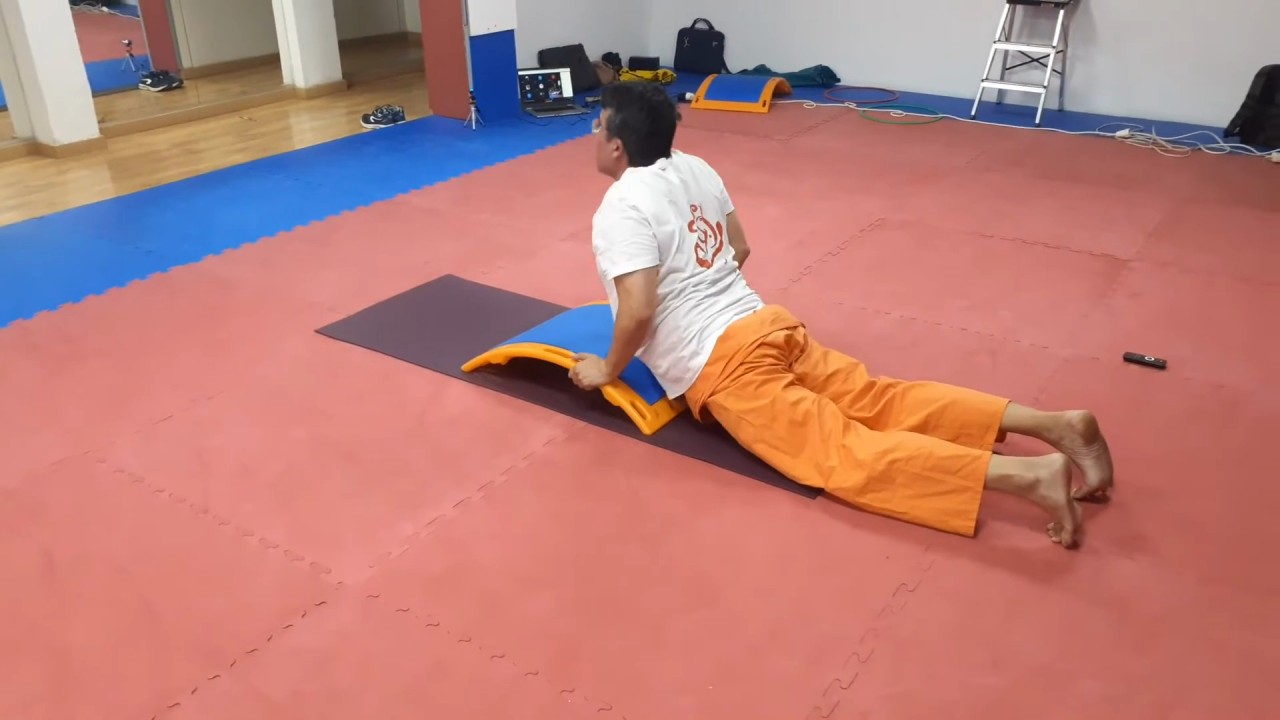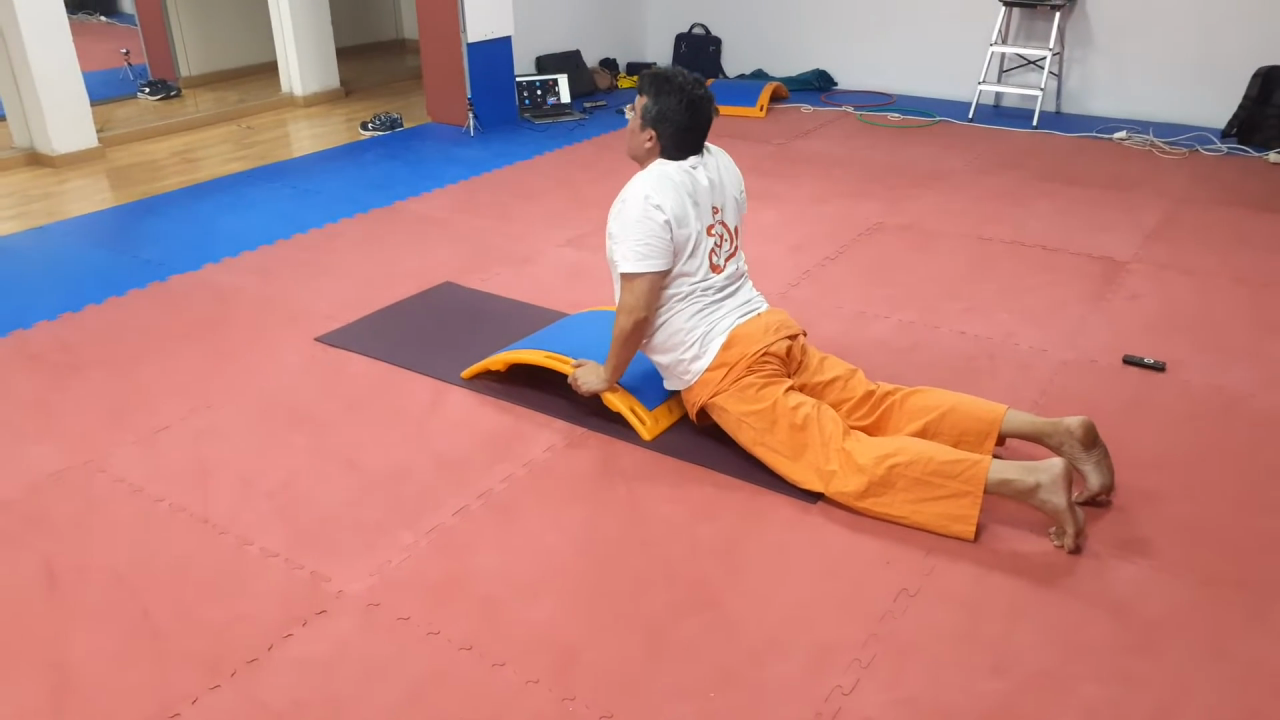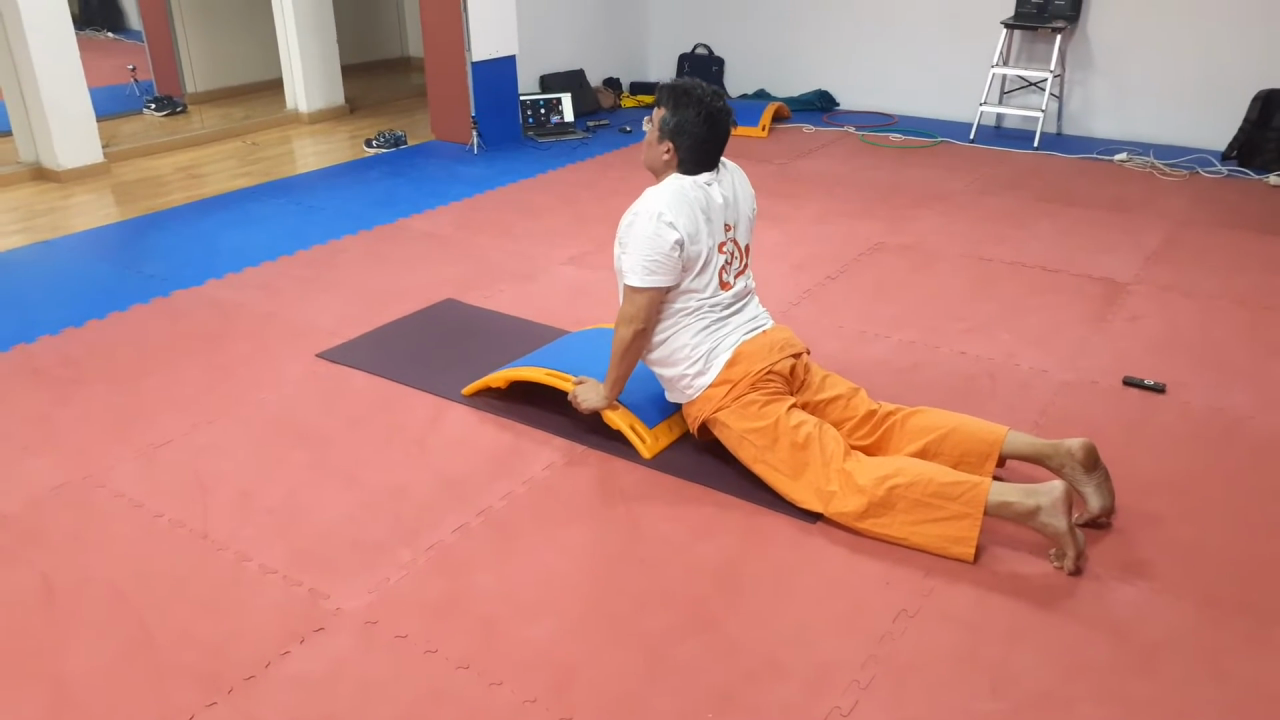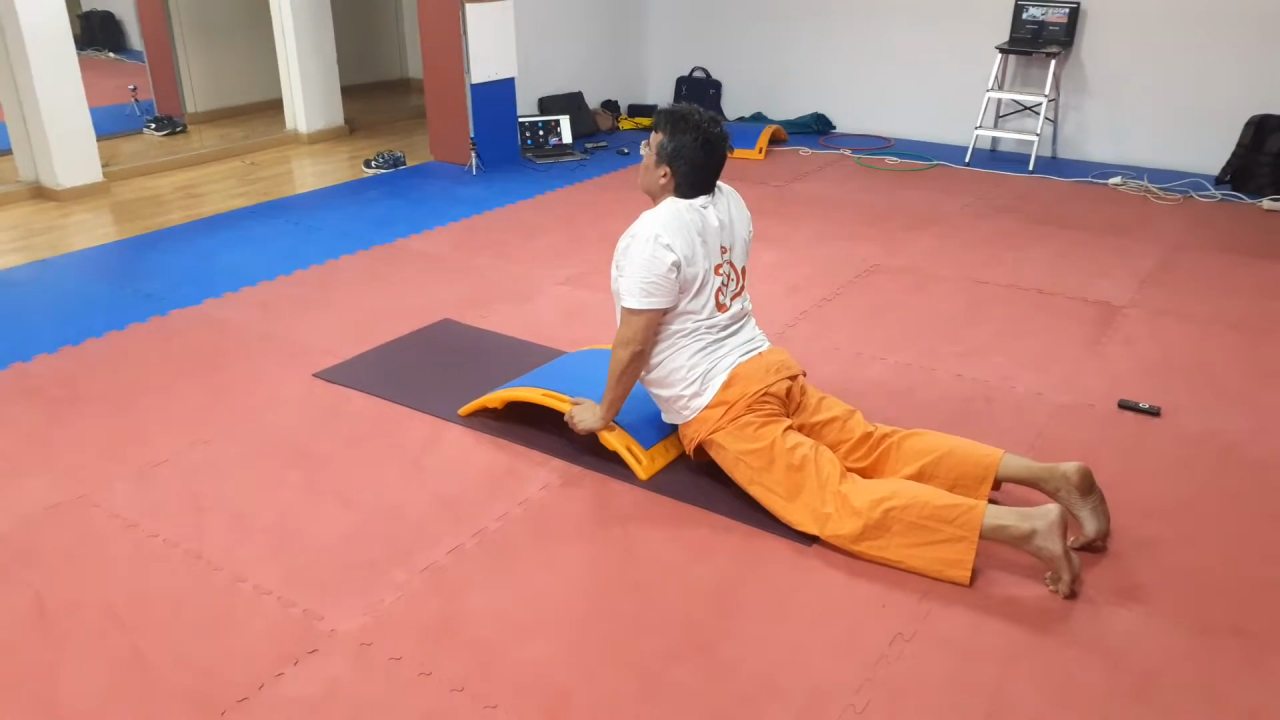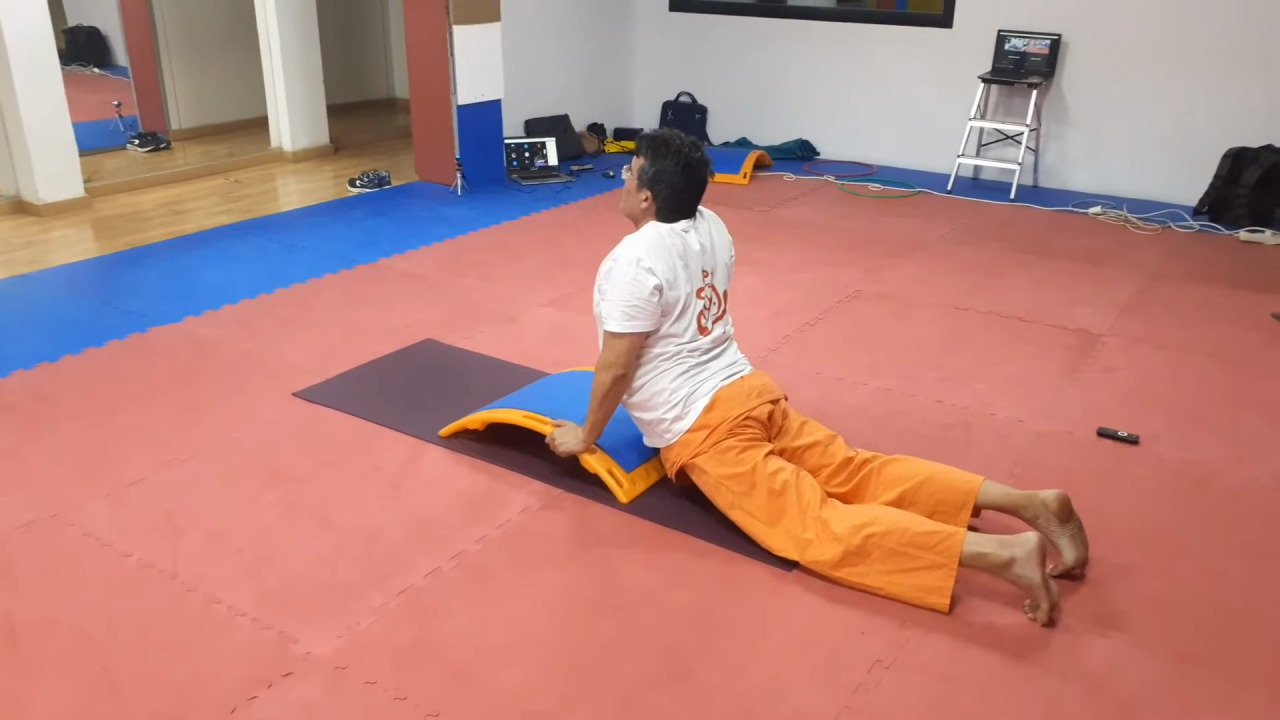
dt=0.5s
person 1, frame 1
left shoulder: (621, 208)
right shoulder: (694, 168)
left elbow: (639, 310)
left wrist: (608, 369)
left hip: (723, 366)
right hip: (765, 324)
left knee: (845, 456)
right knee: (885, 403)
left ankle: (1029, 474)
right ankle: (1057, 424)
person 1, frame 2
left shoulder: (641, 200)
right shoulder: (719, 163)
left elbow: (637, 311)
left wrist: (608, 374)
left hip: (722, 367)
right hip: (766, 329)
left knee: (842, 462)
right knee: (883, 407)
left ankle: (1030, 479)
right ankle: (1056, 430)
person 1, frame 3
left shoulder: (654, 215)
right shoulder: (731, 179)
left elbow: (636, 322)
left wrist: (607, 391)
left hip: (725, 384)
right hip: (769, 346)
left knee: (842, 481)
right knee: (883, 427)
left ankle: (1030, 502)
right ankle: (1056, 452)
person 1, frame 4
left shoulder: (650, 238)
right shoulder: (728, 202)
left elbow: (633, 343)
left wrist: (604, 412)
left hip: (722, 405)
right hip: (766, 367)
left knee: (837, 503)
right knee: (880, 448)
left ankle: (1025, 526)
right ankle: (1052, 476)
person 1, frame 5
left shoulder: (632, 261)
right shoulder: (710, 226)
left elbow: (615, 366)
left wrist: (586, 435)
left hip: (703, 429)
right hip: (747, 391)
left knee: (818, 528)
right knee: (859, 474)
left ankle: (1004, 553)
right ankle: (1031, 502)
